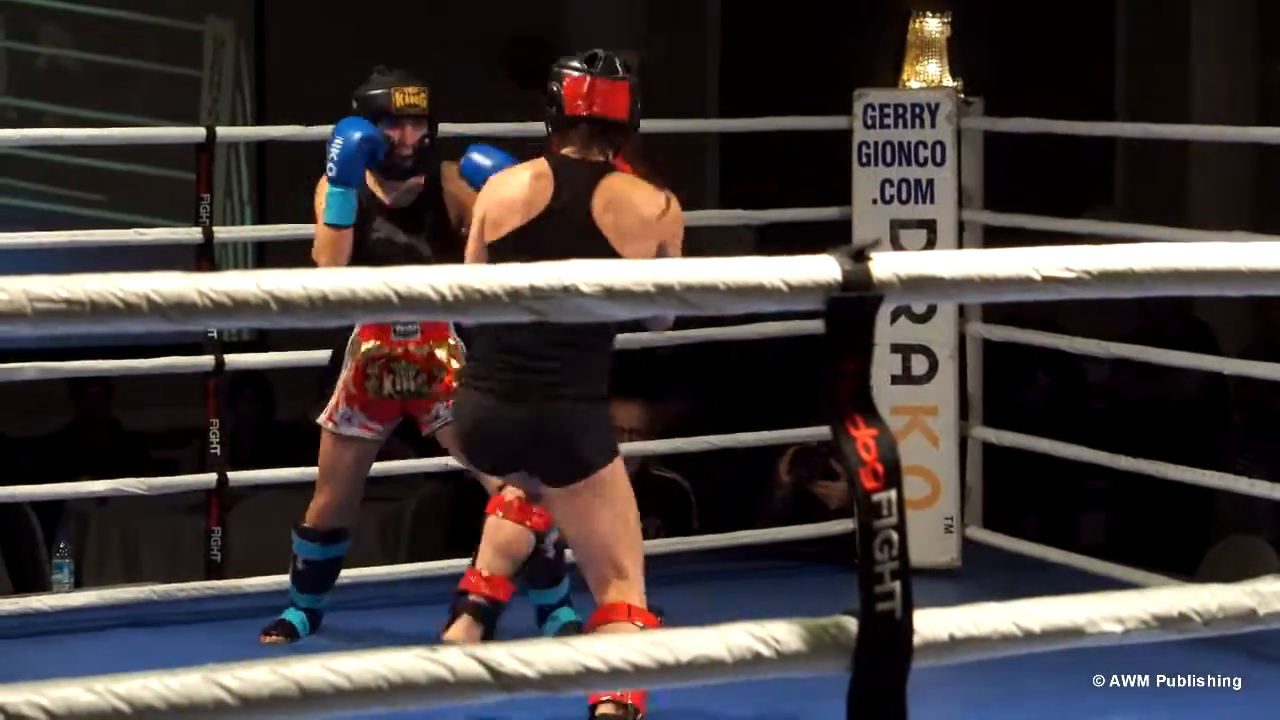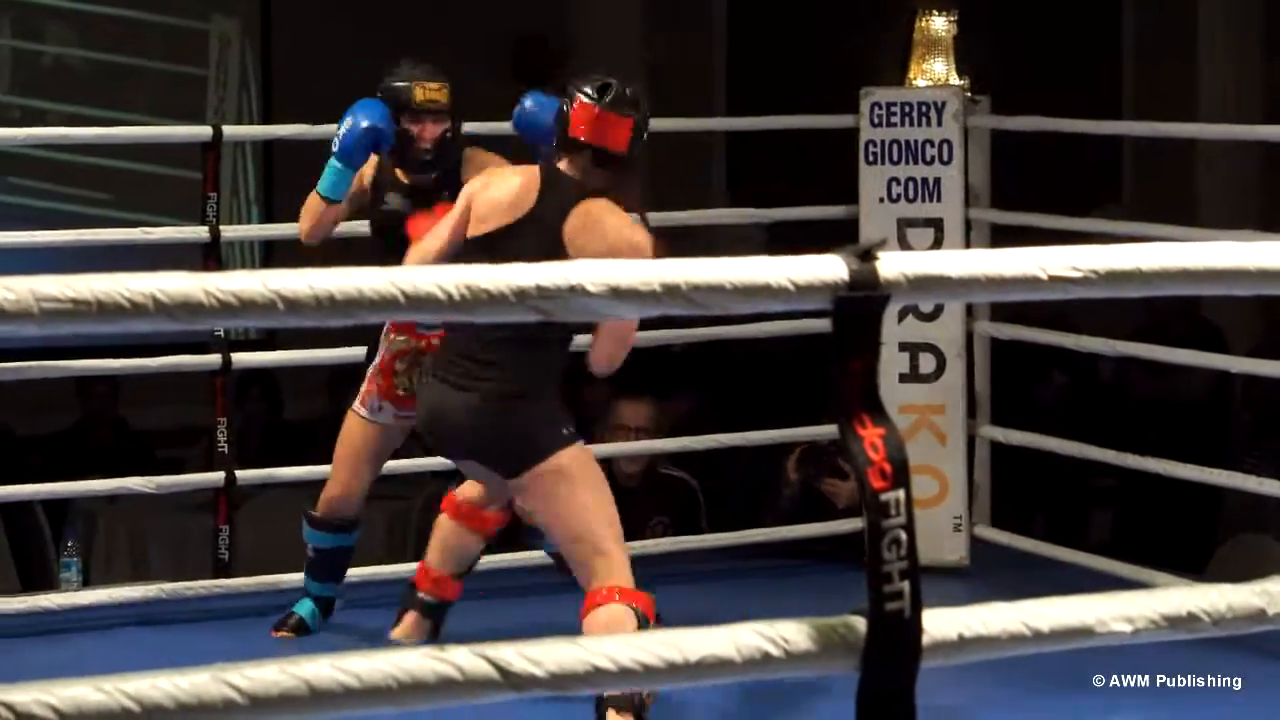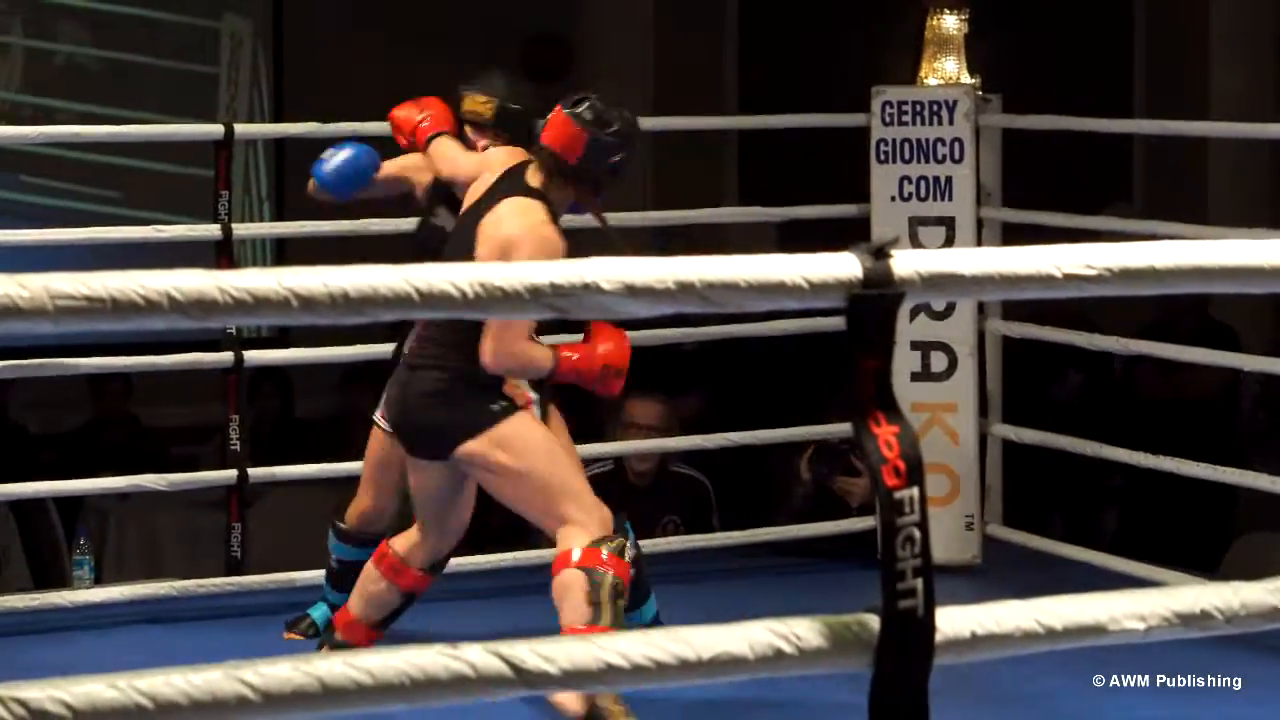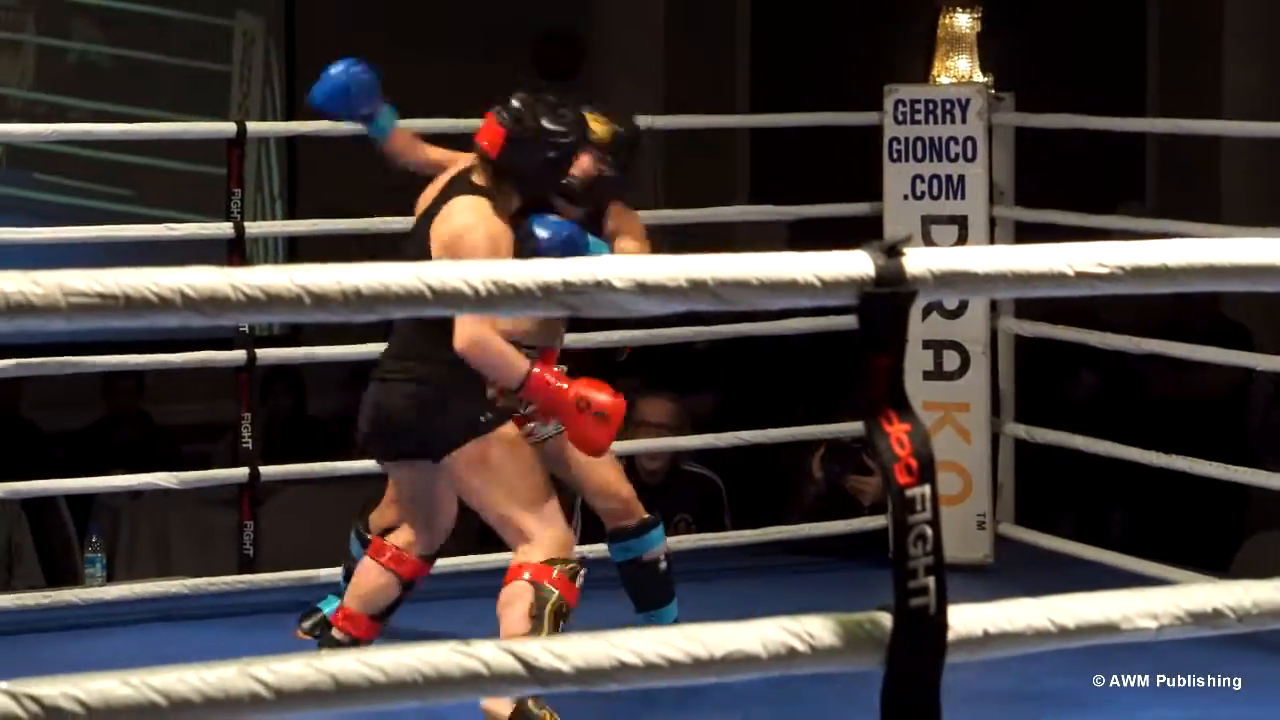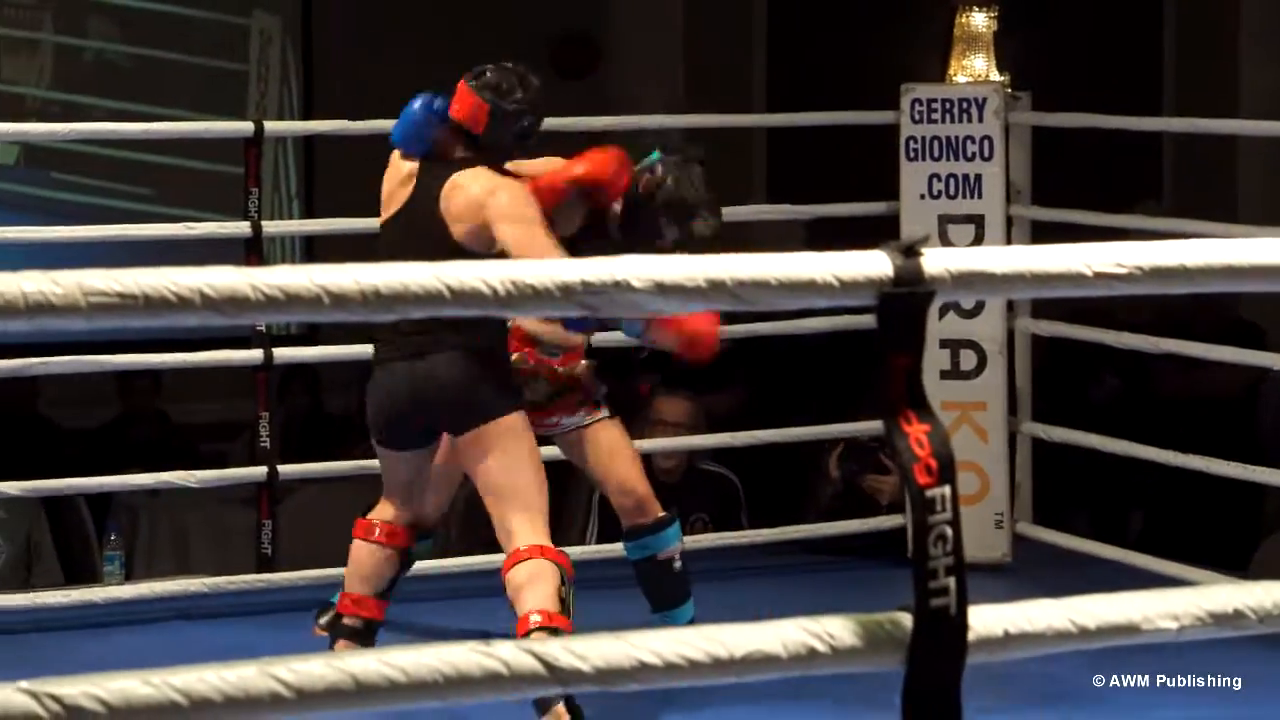
dt=0.1s
person 1, frame 1
left shoulder: (511, 185)
right shoulder: (655, 208)
left hip: (481, 406)
right hip: (562, 410)
left knee: (531, 483)
right knee: (620, 588)
left ankle: (472, 626)
person 1, frame 2
left shoulder: (495, 184)
right shoulder: (626, 238)
left elbow: (418, 271)
right elbow: (604, 361)
left wrist: (438, 229)
left hip: (445, 398)
right hip: (517, 411)
left knee: (492, 487)
right knee: (609, 574)
left ankle: (418, 621)
person 1, frame 3
left shoulder: (499, 168)
right shoulder: (533, 233)
left elbow: (455, 161)
right elbow: (501, 356)
left wrist: (430, 130)
right wrist: (579, 362)
left hip: (416, 390)
right hip: (459, 396)
left knee: (433, 535)
right knee: (590, 527)
left ankle: (339, 646)
person 1, frame 4
left shoulder: (456, 176)
right shoulder: (483, 228)
right elbow: (473, 339)
right wrist: (554, 392)
left hip: (390, 398)
right hip: (442, 402)
left knee: (422, 531)
right knee: (546, 541)
left ankle: (337, 651)
person 1, frame 5
left shoulder: (404, 166)
right shoulder: (497, 191)
left wrist: (559, 182)
left hip: (396, 380)
right hip: (467, 379)
left knee: (401, 507)
right knee: (529, 537)
left ankle: (347, 641)
person 2, frame 1
left shoulder: (449, 179)
right shoulder: (341, 185)
right elbow: (328, 268)
right wrist: (340, 184)
left hip: (442, 355)
right hip: (371, 359)
left knee: (514, 492)
right knee: (329, 508)
left ankle: (555, 610)
right ankle: (305, 606)
person 2, frame 2
left shoulder: (474, 166)
right shoulder: (371, 168)
right elbow: (310, 234)
right wrist: (342, 161)
right hip: (401, 348)
right knee: (340, 498)
right ankle: (317, 598)
person 2, frame 3
right shoulder: (431, 171)
right elbow: (331, 187)
right wrist: (336, 173)
right knee: (368, 512)
left ankle: (643, 617)
right ankle: (333, 603)
person 2, frame 4
left shoulder: (616, 219)
right elbow: (414, 155)
right wrist: (372, 108)
left knee: (618, 502)
right knee: (398, 514)
left ankle: (662, 617)
person 2, frame 5
left shoulder: (659, 246)
left elbow: (673, 336)
left wrist: (629, 315)
left hip: (571, 374)
left knee: (634, 498)
left ankle: (679, 625)
